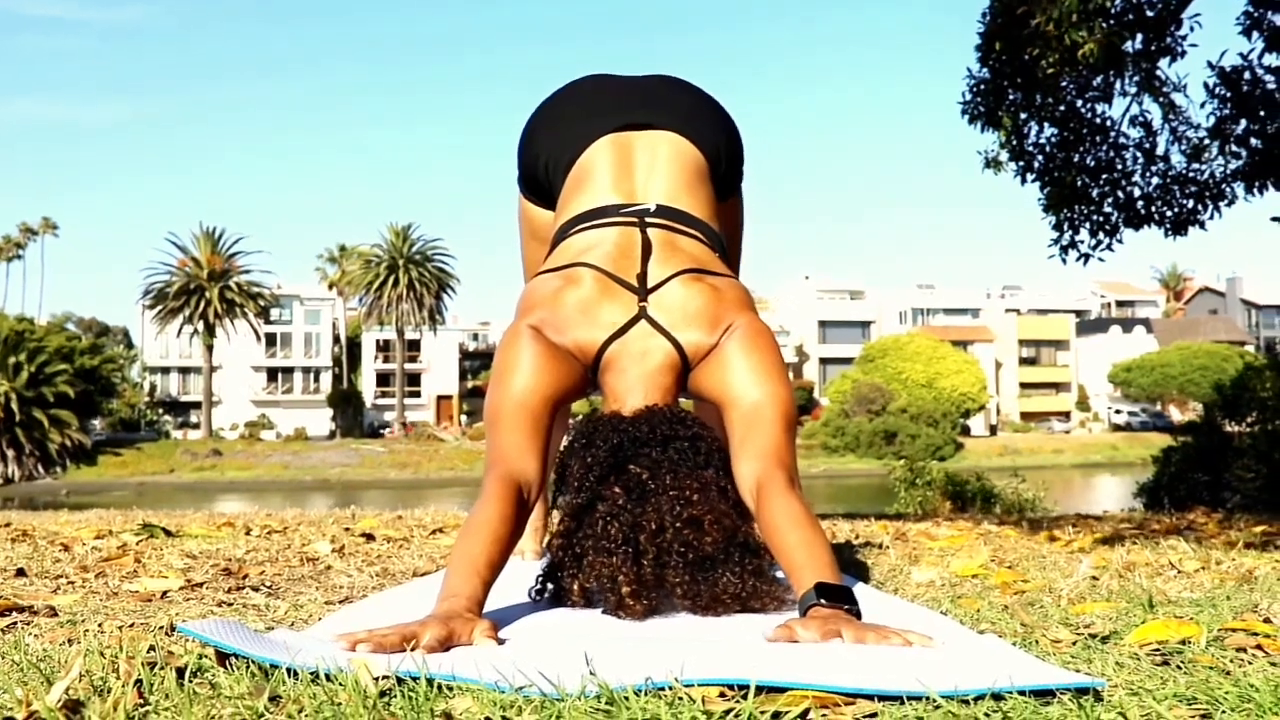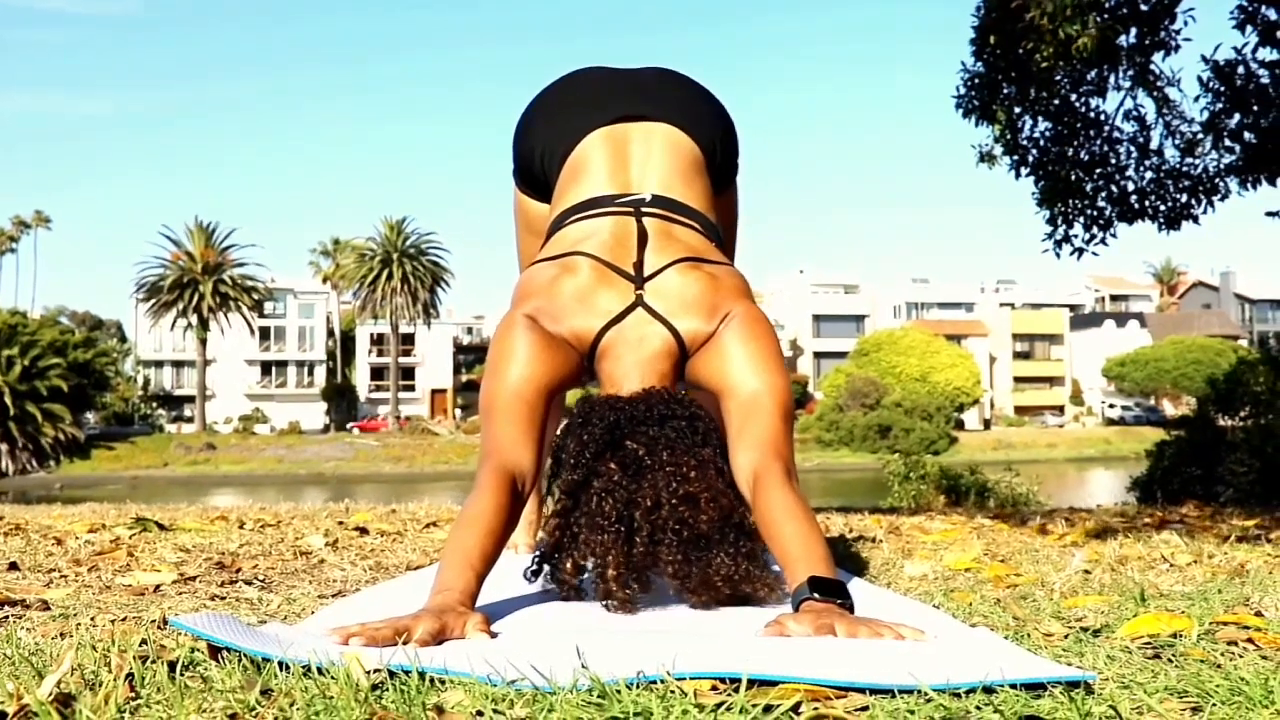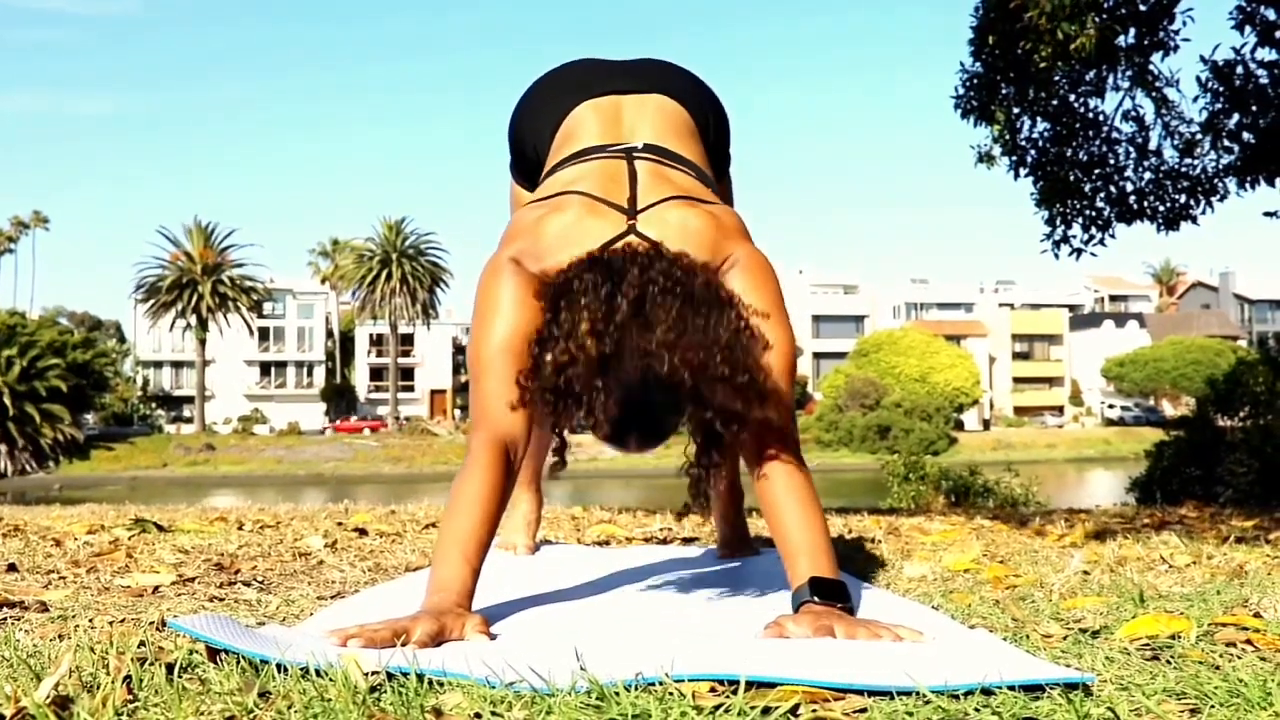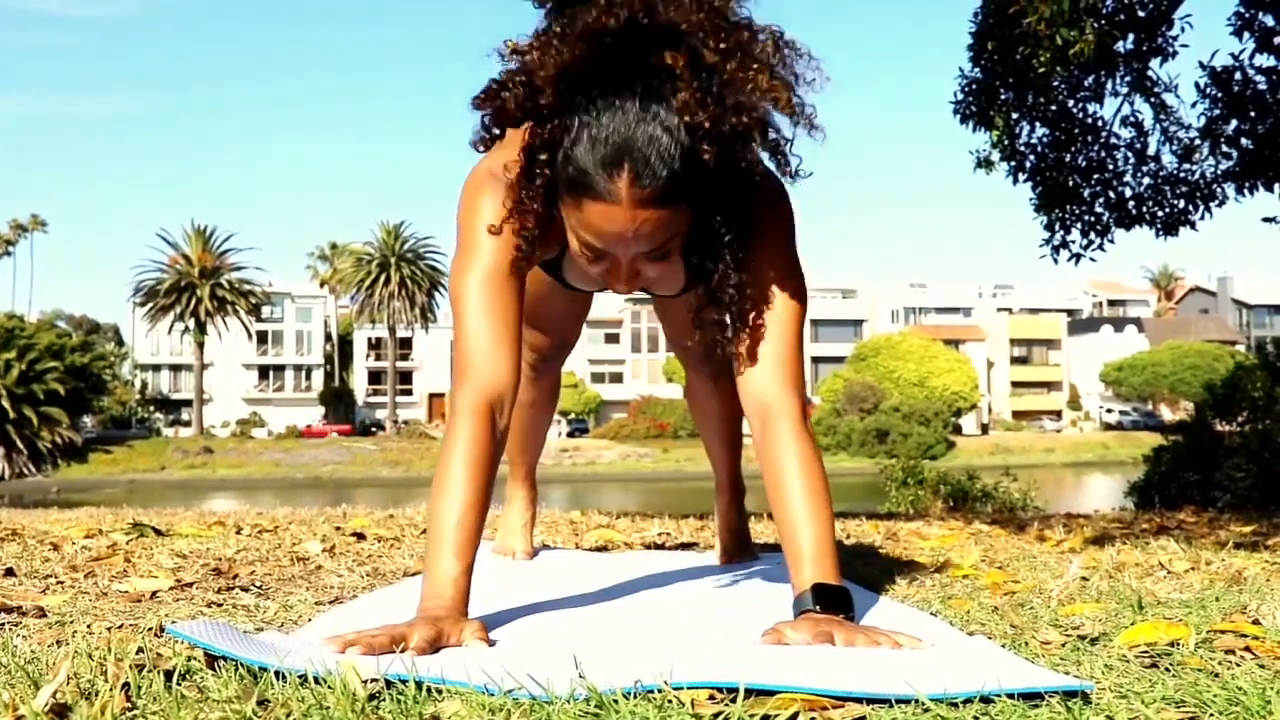
dt=0.5s
person 1, frame 1
left shoulder: (730, 341)
right shoulder: (544, 341)
left elbow: (772, 483)
right elbow: (505, 485)
left wrist: (828, 604)
left ankle: (724, 528)
right ankle: (540, 520)
person 1, frame 2
left shoulder: (727, 333)
right shoulder: (540, 332)
left elbow: (768, 473)
right elbow: (503, 473)
left wrist: (821, 595)
left ankle: (722, 514)
right ankle: (531, 510)
person 1, frame 3
left shoulder: (731, 269)
right shoulder: (526, 268)
left elbow: (773, 441)
right elbow: (491, 441)
left wrist: (823, 597)
right wrist: (442, 604)
left knee: (722, 364)
right knee: (533, 361)
left ankle: (728, 505)
right ankle: (527, 497)
person 1, frame 4
left shoulder: (750, 203)
right shoulder: (506, 187)
left elbow: (777, 406)
right elbow: (479, 400)
left wrist: (822, 601)
right wrist: (442, 606)
left hip: (701, 203)
left knee: (708, 352)
right knee: (539, 348)
left ankle: (730, 502)
right ankle: (520, 496)
